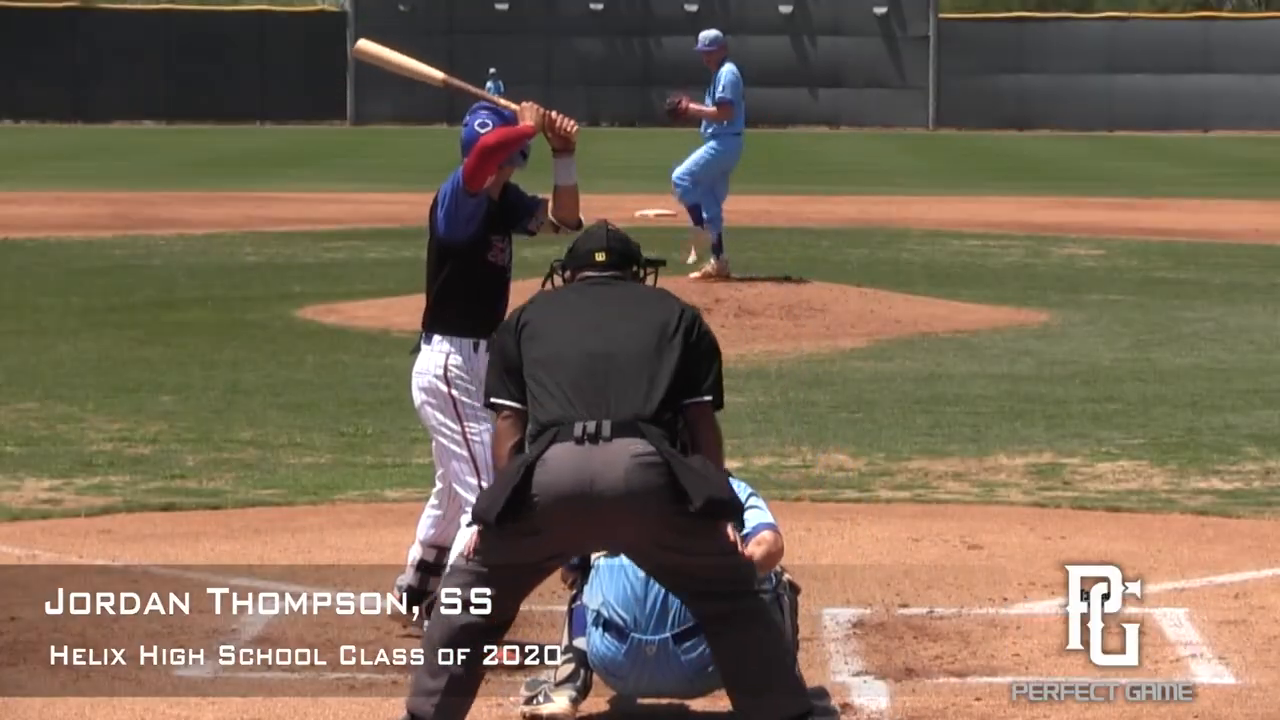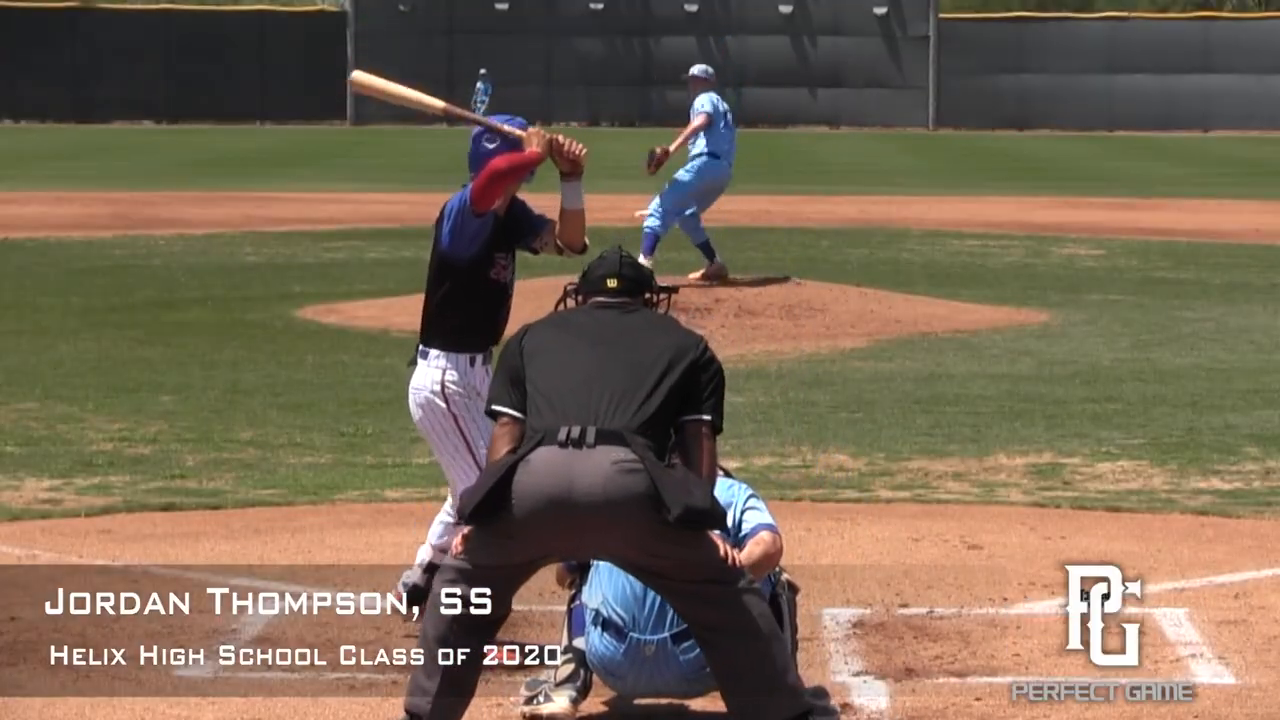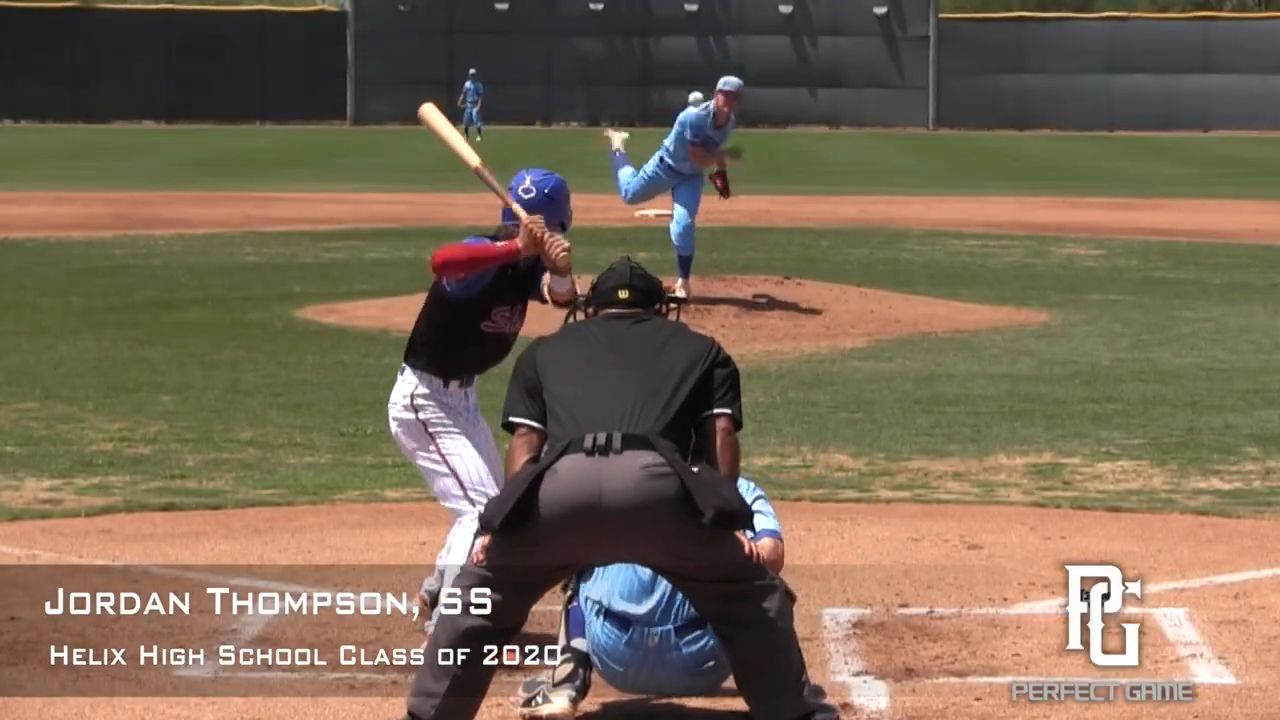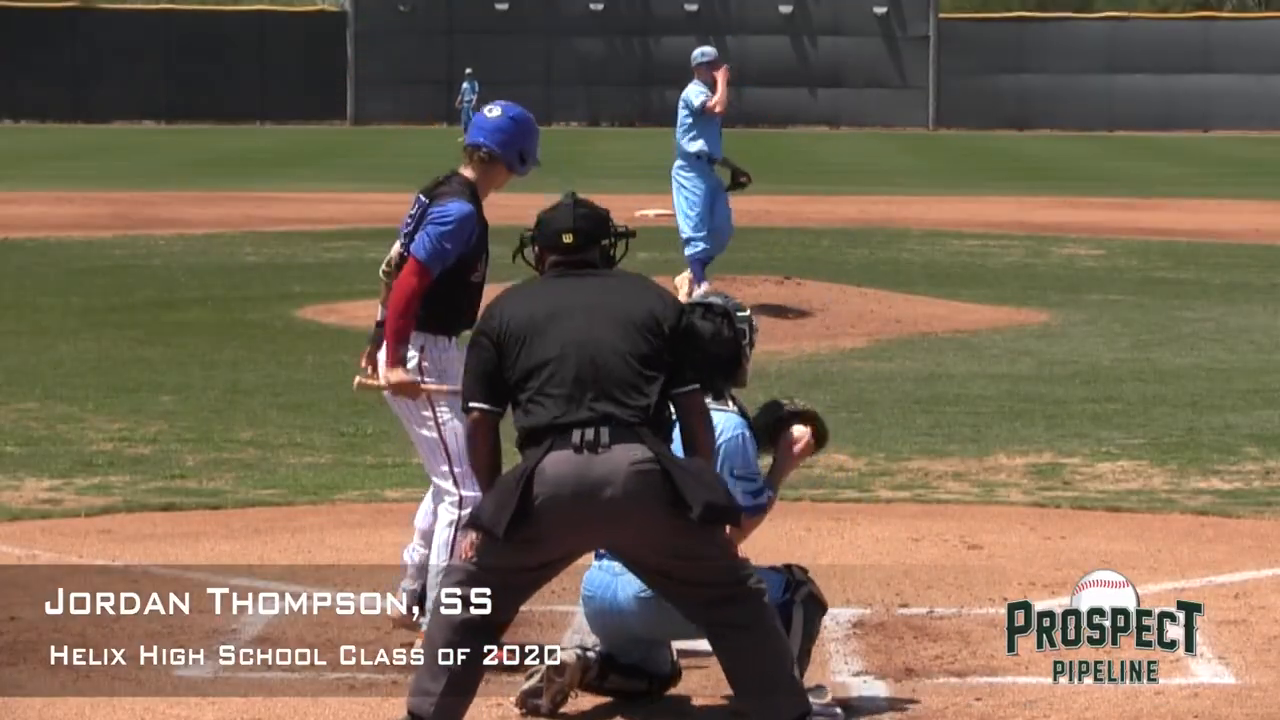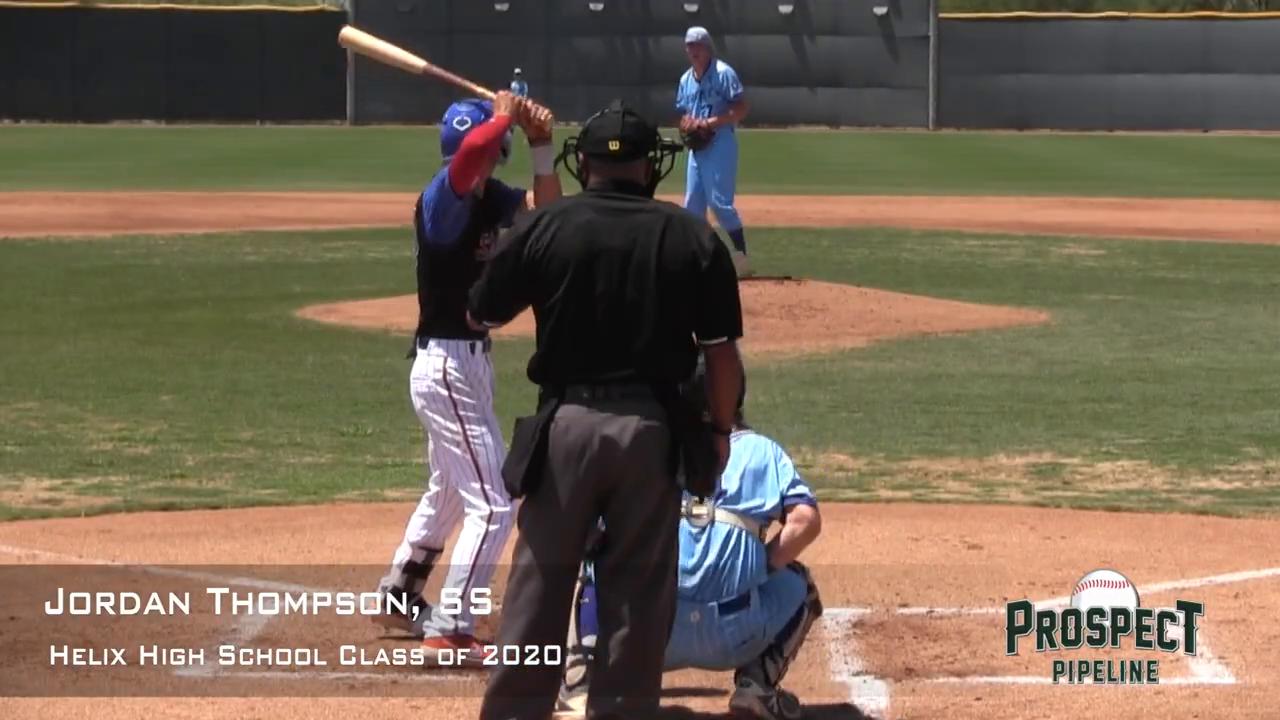
dt=0.7s
person 1, frame 1
left shoulder: (504, 198)
right shoulder: (456, 196)
left elbow: (564, 218)
right elbow: (486, 151)
left wrist: (563, 154)
right wrist: (527, 126)
left hip: (471, 362)
right hip: (449, 366)
left knee: (457, 487)
left ankle: (416, 593)
person 1, frame 2
left shoulder: (510, 214)
right shoulder: (462, 211)
left elbow: (570, 241)
right elbow: (493, 176)
left wrist: (571, 179)
right wrist: (534, 154)
left hip: (471, 373)
right hip: (445, 378)
left ankle: (419, 589)
person 1, frame 3
left shoulder: (531, 259)
right shoulder: (483, 252)
left elbow: (560, 296)
right elbow: (441, 260)
left wrist: (558, 270)
right wrist: (515, 249)
left hip: (458, 396)
right hip: (421, 401)
left knee: (490, 499)
right knee: (480, 507)
left ankle: (440, 590)
person 1, frame 4
left shoulder: (441, 193)
right shoulder: (459, 211)
left elbow: (392, 268)
right elbow: (407, 283)
left wrist: (381, 345)
right wrist: (392, 359)
left hip: (428, 355)
right hip: (424, 361)
left knee: (450, 484)
right knee: (462, 493)
left ankle: (416, 596)
person 1, frame 5
left shoulder: (486, 193)
right shoulder: (441, 195)
left elbow: (546, 210)
right elbow: (471, 151)
left wrist: (541, 143)
right wrist: (504, 115)
left hip: (465, 363)
right hip: (448, 367)
left knee: (448, 491)
right knee: (492, 505)
left ankle: (398, 597)
right ankle: (447, 632)
person 2, frame 1
left shoulder: (527, 316)
right shoulder: (677, 312)
left elbow: (509, 424)
right elbow: (702, 421)
left wrist: (501, 508)
right wrist: (716, 510)
left hip: (553, 472)
right hip: (646, 470)
left knee: (475, 592)
right knee: (729, 596)
person 2, frame 2
left shoulder: (533, 334)
right shoulder: (686, 344)
left elbow: (507, 432)
right elbow: (699, 439)
left wrist: (486, 513)
right wrist: (703, 520)
left hip: (538, 478)
right hip: (631, 481)
left knee: (464, 587)
right knee: (723, 598)
person 2, frame 3
left shoulder: (546, 348)
right shoulder: (700, 348)
left elbow: (525, 442)
right elbow: (721, 434)
left wrist: (506, 522)
right wrist: (726, 518)
left hip: (564, 486)
right hip: (656, 483)
left knee: (481, 594)
right knee: (748, 594)
person 2, frame 4
left shoulder: (504, 309)
right shoulder: (654, 299)
left elbow: (479, 422)
right elbow: (692, 409)
left wrist: (493, 505)
right wrist: (705, 499)
left hip: (551, 476)
right hip: (641, 472)
left knee: (470, 591)
right knee: (728, 595)
person 2, frame 5
left shoulder: (541, 227)
right shoulder: (694, 237)
left elbow: (481, 316)
right elbow: (721, 352)
right wrist: (720, 431)
left hip: (565, 424)
right hip: (652, 428)
left knee: (540, 579)
right knee: (639, 589)
person 3, frame 1
right shoulder: (731, 488)
left elbow: (571, 574)
right elbow: (769, 546)
left hip: (613, 665)
right hip: (697, 665)
left knee: (584, 579)
right knee: (773, 580)
left ankle: (565, 690)
person 3, frame 2
right shoulder: (732, 491)
left elbow: (565, 575)
right elbow: (768, 547)
left hip: (612, 665)
right hip: (697, 666)
left knee: (581, 579)
right knee: (773, 582)
left ankle: (565, 689)
person 3, frame 3
right shoulder: (741, 488)
right elbow: (771, 556)
left hip: (610, 653)
right hip: (699, 664)
left knee: (582, 577)
left ankle: (564, 690)
person 3, frame 4
right shoulder: (727, 426)
right elbow: (736, 530)
right wrist: (785, 464)
left hip: (598, 589)
right hip: (659, 588)
left knee: (651, 673)
right knee: (796, 591)
left ankle: (579, 667)
person 3, frame 5
right shoulder: (761, 448)
right elbow: (805, 522)
right wrist: (758, 567)
right hip: (732, 636)
left knee: (596, 564)
right knee: (796, 585)
left ankle: (581, 687)
right ankle: (758, 686)
person 4, frame 1
left shoulder: (727, 73)
right shoulder: (719, 74)
left elbow: (723, 113)
left wrist: (692, 109)
right wrist: (691, 107)
left hip: (723, 143)
right hip: (719, 143)
left knee: (681, 179)
right knee: (708, 202)
left ankle: (702, 231)
right ankle: (718, 262)
person 4, frame 2
left shoulder: (704, 99)
right shoulder: (722, 107)
left elbow: (701, 122)
left wrist: (672, 147)
left hip: (705, 166)
right hip: (723, 172)
left knee: (659, 209)
right knee: (687, 216)
left ankle: (644, 263)
right ankle: (715, 265)
person 4, frame 3
left shoulder: (728, 121)
right shoulder: (693, 117)
right elbow: (695, 153)
left wrist: (721, 176)
right wrist: (726, 155)
left hip: (690, 177)
right hip: (665, 166)
left knee: (683, 227)
right knee: (631, 194)
left ankle: (683, 283)
right ankle: (619, 148)
person 4, frame 4
left shoulder: (709, 96)
right shoulder: (694, 92)
right elbow: (718, 109)
left wrist: (732, 166)
right wrist: (721, 80)
left hip: (708, 171)
right hip: (690, 171)
left knee: (721, 232)
right knee: (697, 234)
left ankle: (691, 278)
right ankle: (698, 290)
person 4, frame 5
left shoulder: (723, 72)
right shoulder: (685, 79)
left elbow: (742, 109)
left wrist: (709, 122)
right wrist: (687, 123)
left hip: (720, 144)
right hip: (697, 147)
left knee: (721, 202)
right knee: (692, 206)
left ankle: (741, 258)
